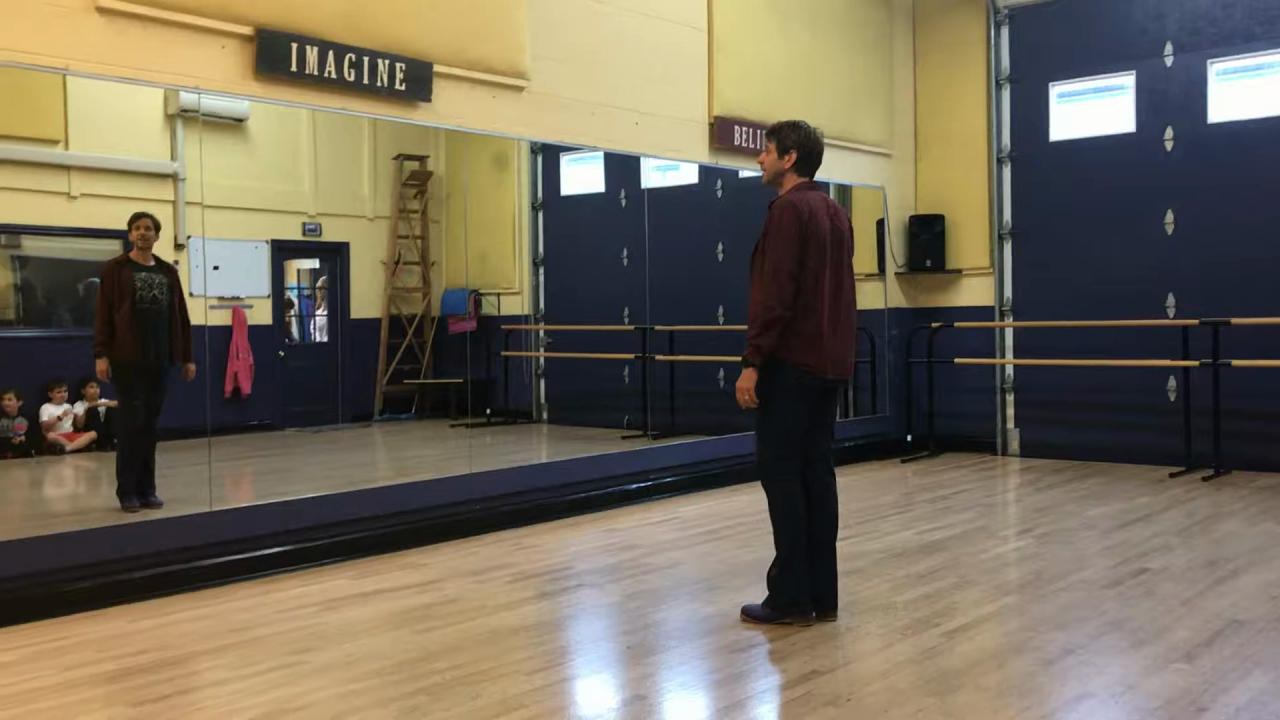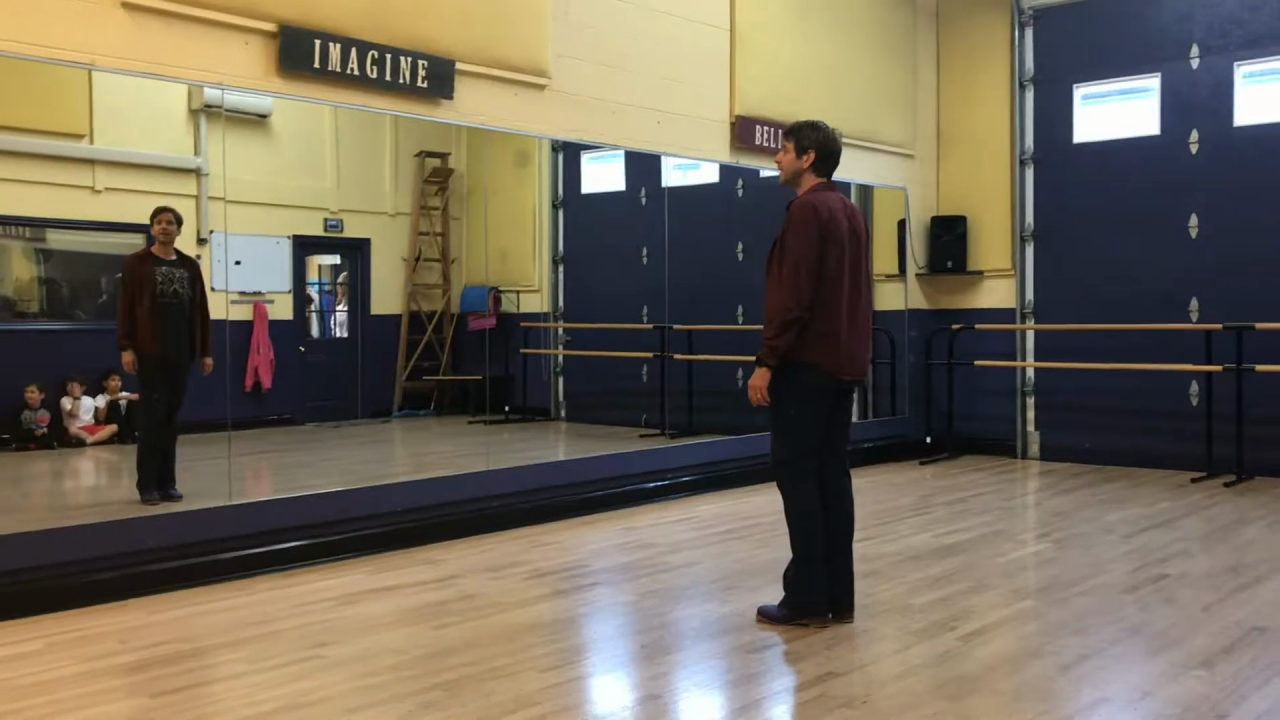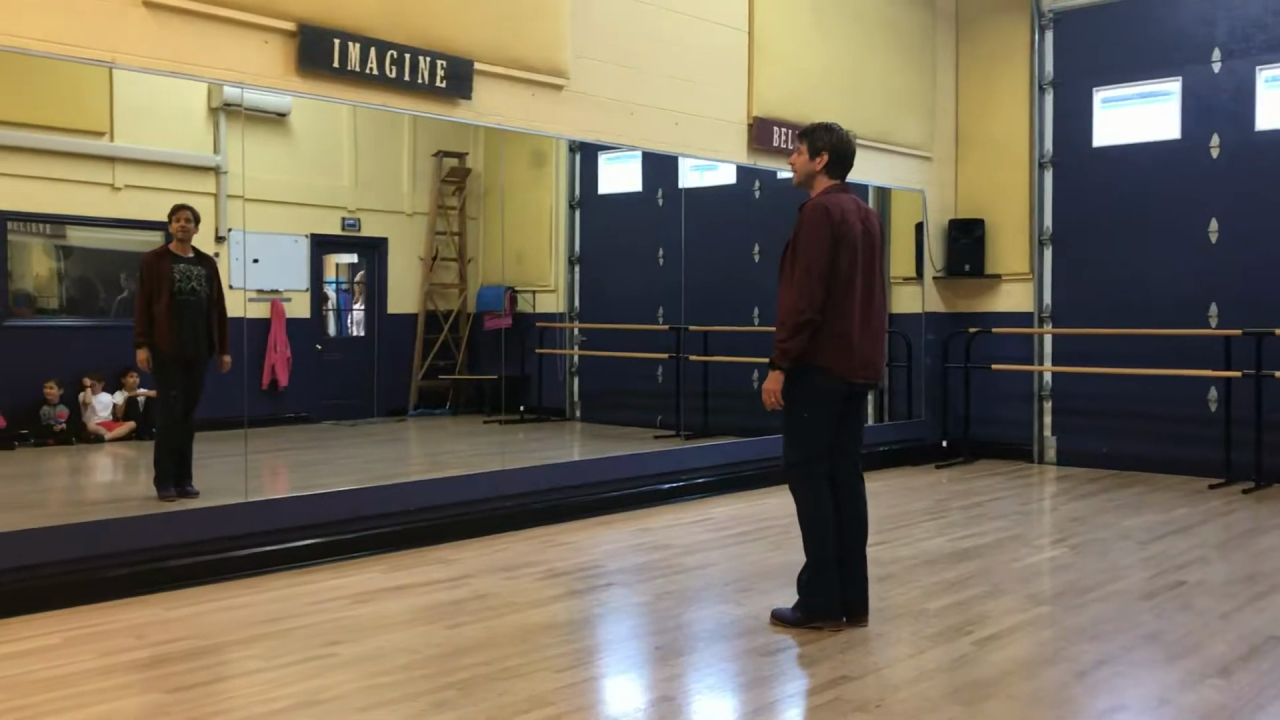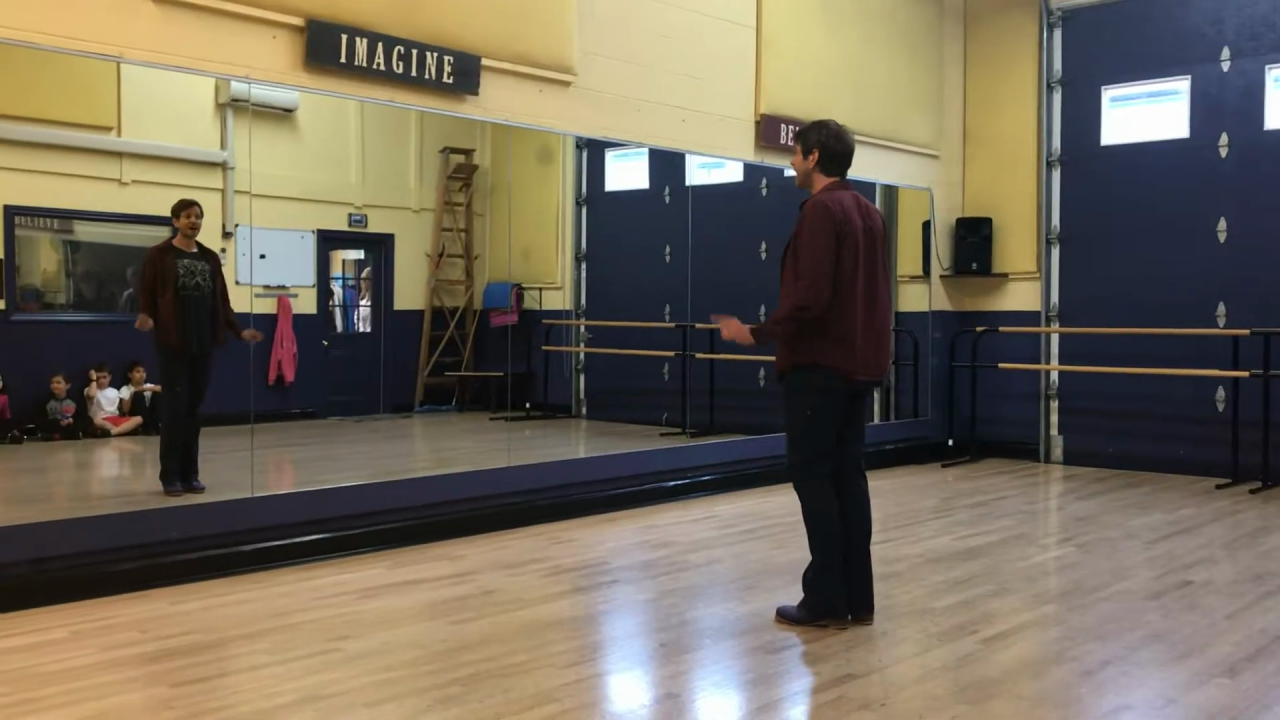
dt=0.4s
person 1, frame 1
left shoulder: (789, 209)
right shoulder: (835, 213)
left elbow: (776, 295)
left wrist: (752, 362)
left hip: (790, 365)
right hip: (828, 363)
left knee: (781, 474)
right knee: (816, 473)
left ankle: (790, 598)
right ankle: (822, 594)
person 1, frame 2
left shoulder: (807, 210)
right shoulder: (851, 213)
left elbow: (793, 296)
left wrist: (766, 362)
left hip: (806, 365)
right hip: (844, 364)
left knee: (796, 474)
right knee: (832, 474)
left ankle: (807, 598)
right ankle: (838, 595)
person 1, frame 3
left shoulder: (819, 211)
right shoulder: (865, 216)
left elbow: (805, 300)
left wrist: (779, 365)
left hip: (819, 368)
right hip: (857, 367)
left knee: (808, 477)
right knee: (845, 477)
left ankle: (820, 602)
right ankle: (853, 599)
person 1, frame 4
left shoulder: (821, 209)
right shoulder: (868, 212)
left elbow: (809, 296)
left wrist: (757, 332)
left hip: (819, 365)
right hip: (861, 364)
left knee: (812, 476)
right knee: (848, 475)
left ankle: (825, 600)
right ankle: (857, 597)
person 2, frame 1
left shoulder: (168, 272)
right shoulder: (115, 269)
left elbow: (180, 316)
right elbow: (104, 315)
left wrist: (187, 357)
right wrist: (101, 354)
left hip: (160, 359)
right hip: (128, 360)
left knee: (150, 424)
right knee: (131, 423)
left ankle: (147, 489)
right ankle: (127, 491)
person 2, frame 2
left shoulder: (190, 266)
right shoulder: (137, 263)
left elbow: (201, 311)
right elbow: (126, 308)
left wrist: (205, 351)
right wrist: (126, 347)
left hip: (181, 352)
right hip: (150, 353)
left knee: (171, 417)
right knee: (152, 416)
left ankle: (167, 482)
right ankle: (147, 484)
person 2, frame 3
left shoulder: (207, 264)
right shoulder: (154, 260)
left elbow: (218, 309)
right elbow: (143, 305)
left wrist: (223, 348)
right wrist: (142, 345)
left hip: (199, 350)
right hip: (167, 350)
left knee: (188, 414)
right knee: (169, 413)
left ankle: (184, 479)
right ankle: (164, 480)
person 2, frame 4
left shoulder: (210, 258)
right shoulder: (159, 255)
left elbow: (221, 301)
right elbow: (146, 296)
left wrist: (239, 330)
right wrist: (146, 318)
left hip: (204, 344)
right hip: (173, 344)
left knee: (194, 409)
right knee: (175, 408)
left ankle: (189, 474)
right ankle: (170, 475)
